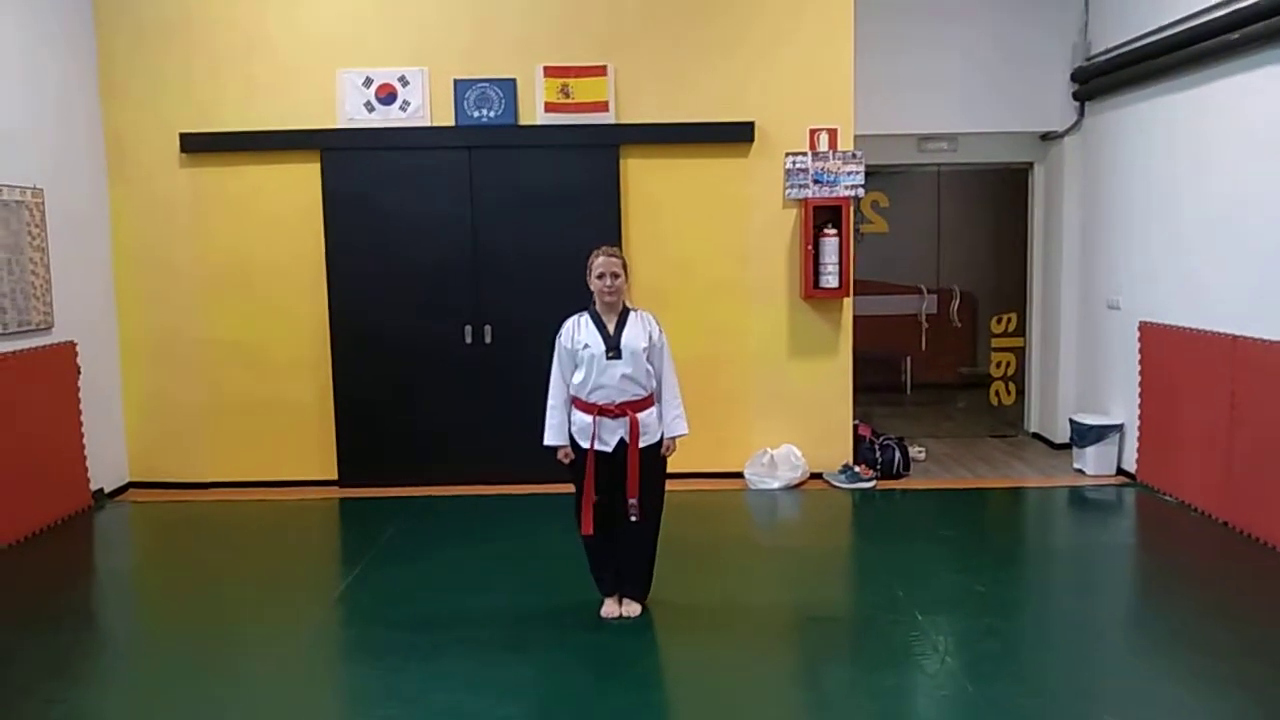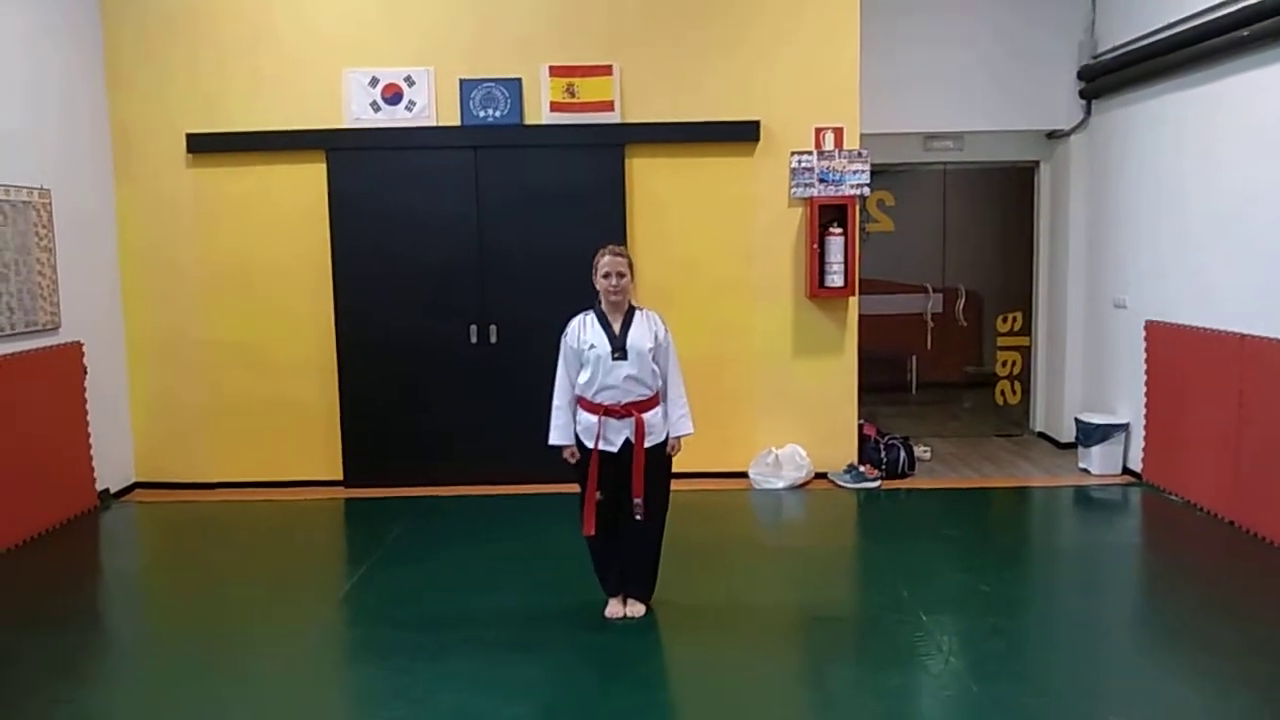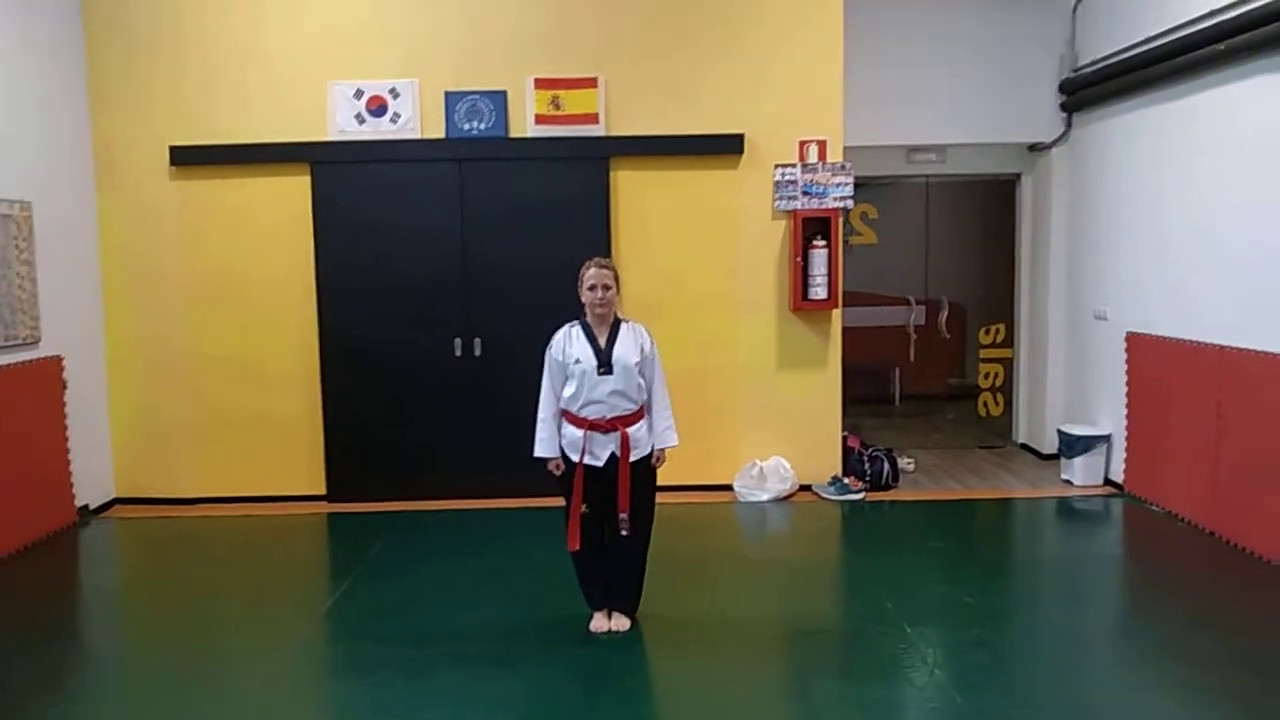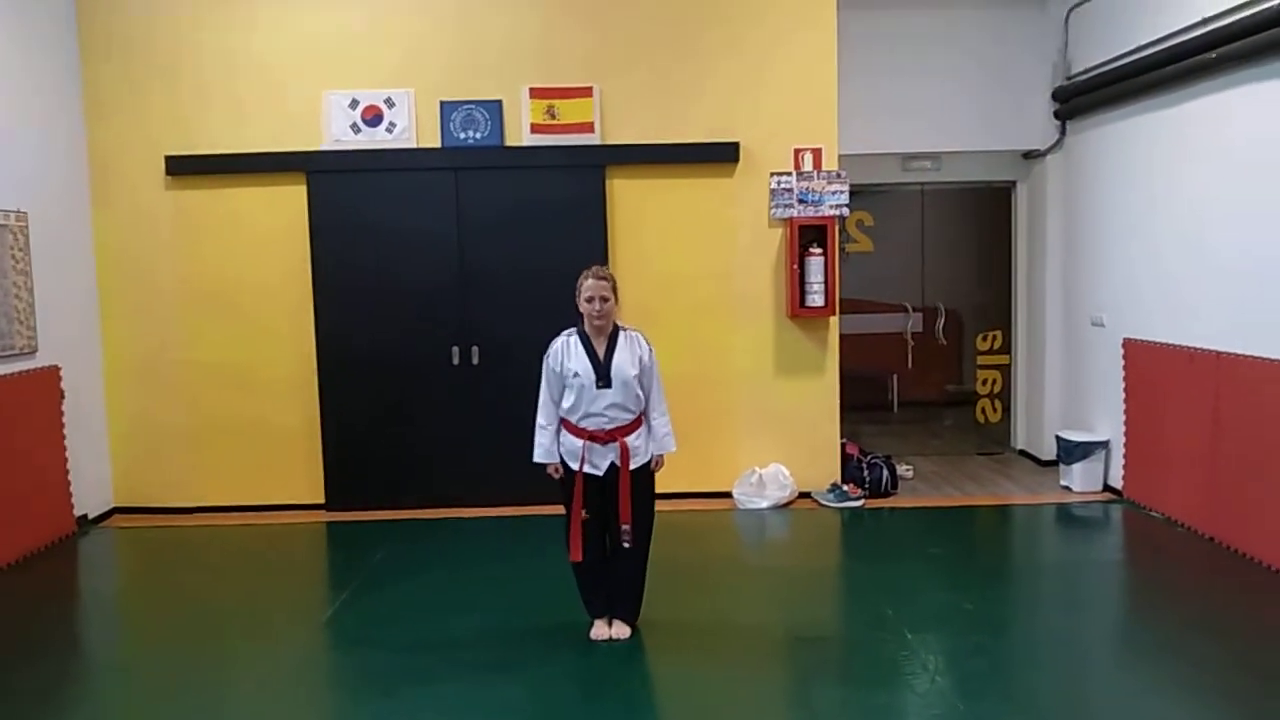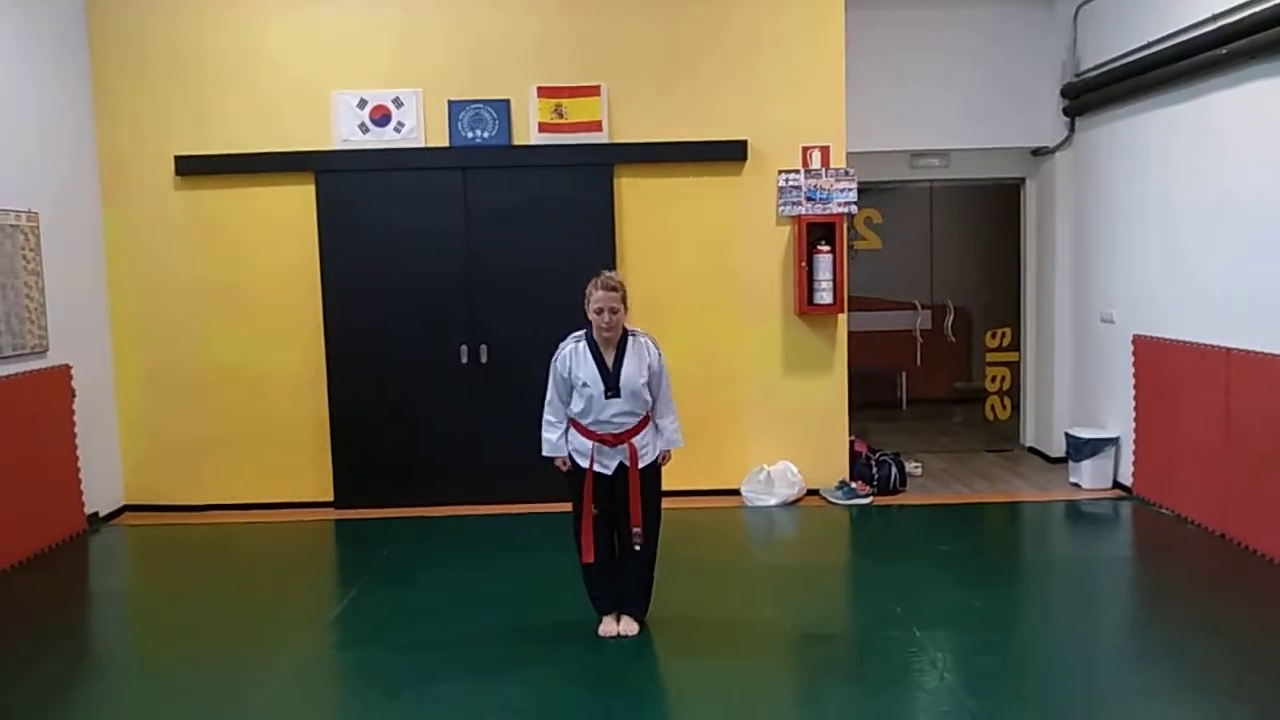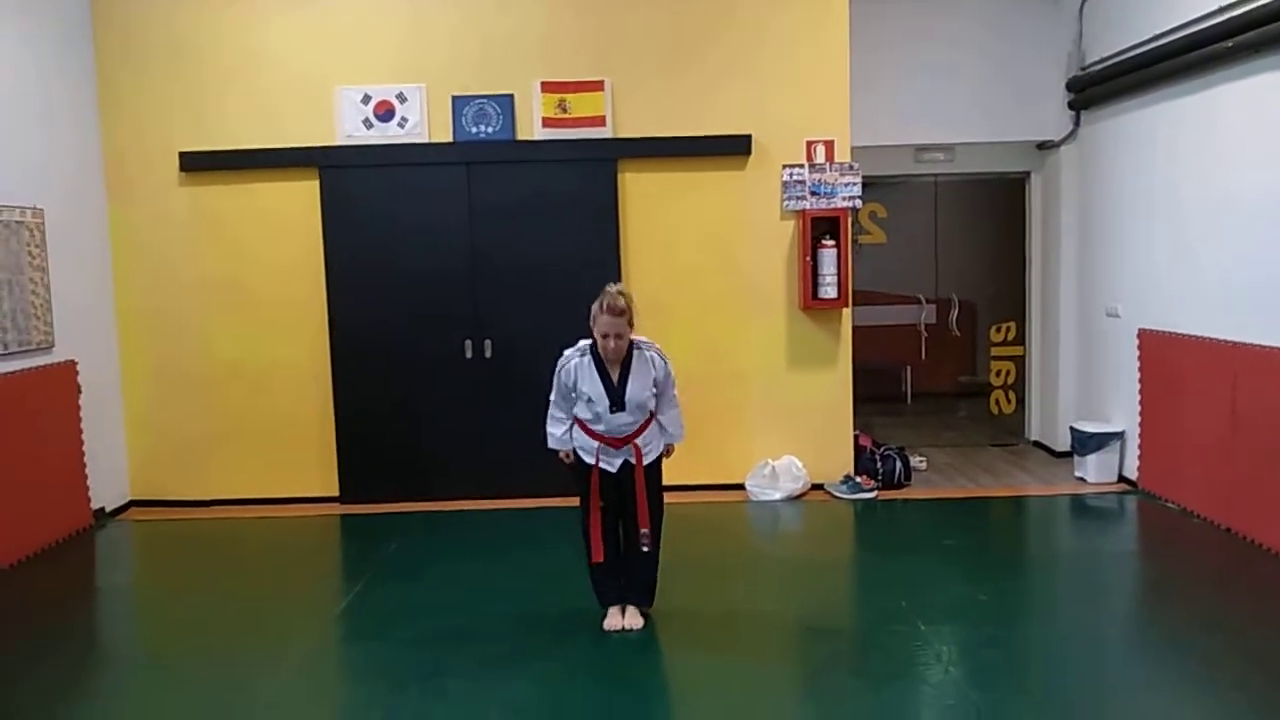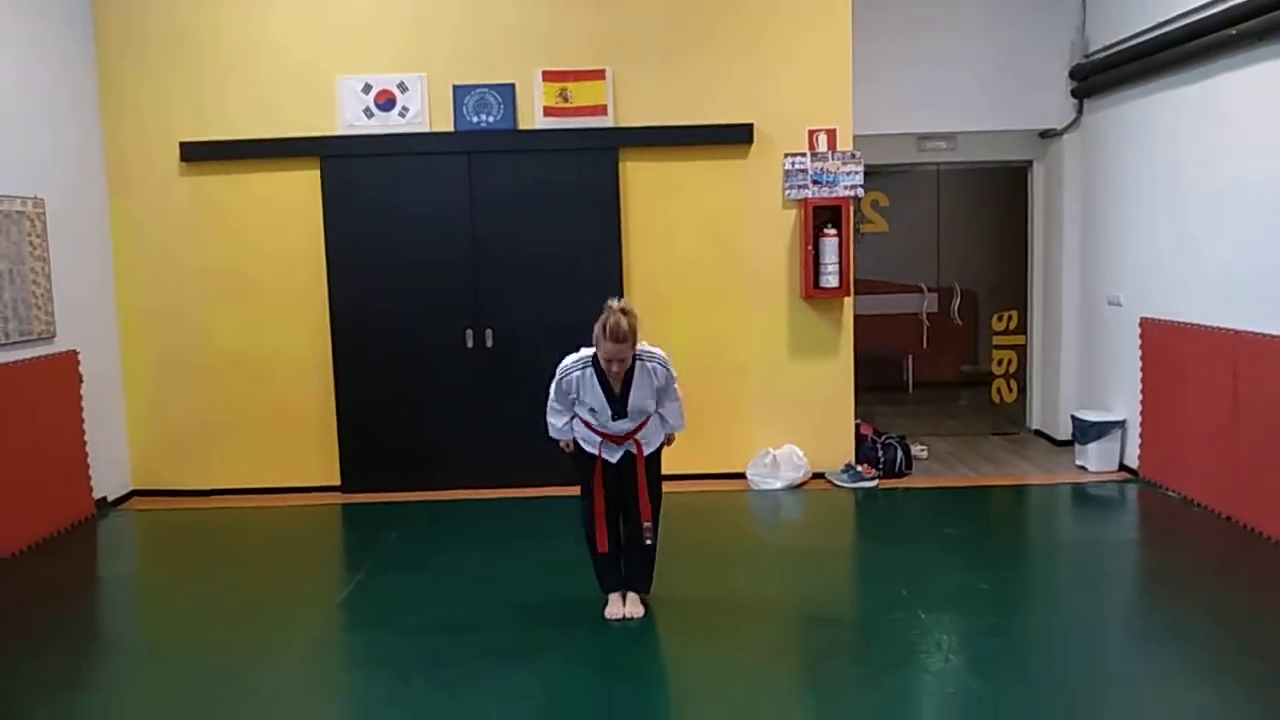
dt=0.1s
person 1, frame 1
left shoulder: (646, 325)
right shoulder: (573, 329)
left elbow: (666, 381)
right elbow: (560, 388)
left wrist: (671, 430)
right wrist: (560, 439)
left hip: (640, 432)
right hip: (591, 433)
left knee: (639, 515)
right knee: (596, 515)
left ankle: (633, 592)
right ankle: (610, 592)
person 1, frame 2
left shoulder: (652, 324)
right shoulder: (579, 328)
left elbow: (672, 380)
right elbow: (565, 386)
left wrist: (677, 429)
right wrist: (565, 438)
left hip: (646, 432)
right hip: (596, 433)
left knee: (644, 514)
right knee: (601, 515)
left ankle: (637, 593)
right ankle: (615, 592)
person 1, frame 3
left shoulder: (638, 336)
right shoulder: (564, 340)
left elbow: (657, 392)
right elbow: (550, 399)
left wrist: (661, 442)
right wrist: (550, 451)
left hip: (631, 445)
right hip: (581, 447)
left knee: (629, 528)
right knee: (585, 529)
left ankle: (622, 606)
right ankle: (599, 606)
person 1, frame 4
left shoulder: (637, 345)
right shoulder: (561, 349)
left elbow: (655, 401)
right elbow: (548, 407)
left wrist: (660, 445)
right wrist: (548, 454)
left hip: (630, 454)
right hip: (579, 455)
left knee: (631, 534)
right knee: (585, 536)
left ankle: (623, 614)
right ankle: (600, 614)
person 1, frame 5
left shoulder: (646, 349)
right shoulder: (569, 353)
left elbow: (662, 401)
right elbow: (555, 405)
left wrist: (667, 441)
right wrist: (557, 449)
left hip: (637, 453)
right hip: (588, 454)
left knee: (638, 532)
right knee: (593, 534)
left ankle: (631, 610)
right ankle: (607, 610)
person 1, frame 6
left shoulder: (651, 358)
right shoulder: (572, 362)
left elbow: (668, 403)
right elbow: (558, 408)
left wrist: (670, 437)
right wrist: (562, 443)
left hip: (642, 451)
right hip: (592, 454)
left knee: (643, 527)
right knee: (598, 528)
left ankle: (635, 603)
right ankle: (612, 604)
person 1, frame 7
left shoulder: (655, 364)
right shoulder: (573, 370)
left elbow: (669, 399)
right elbow: (558, 404)
left wrist: (670, 427)
right wrist: (563, 434)
left hip: (641, 444)
right hip: (594, 445)
left knee: (642, 517)
right knee: (599, 517)
left ankle: (635, 591)
right ankle: (613, 591)
